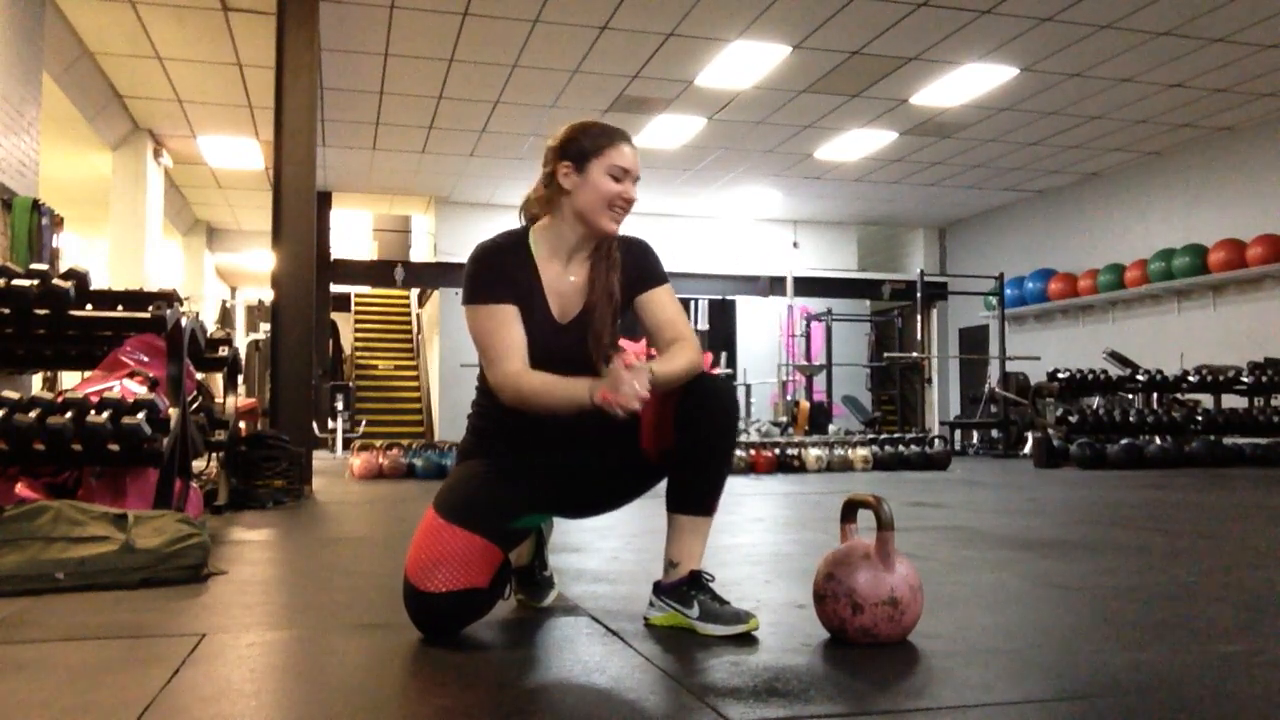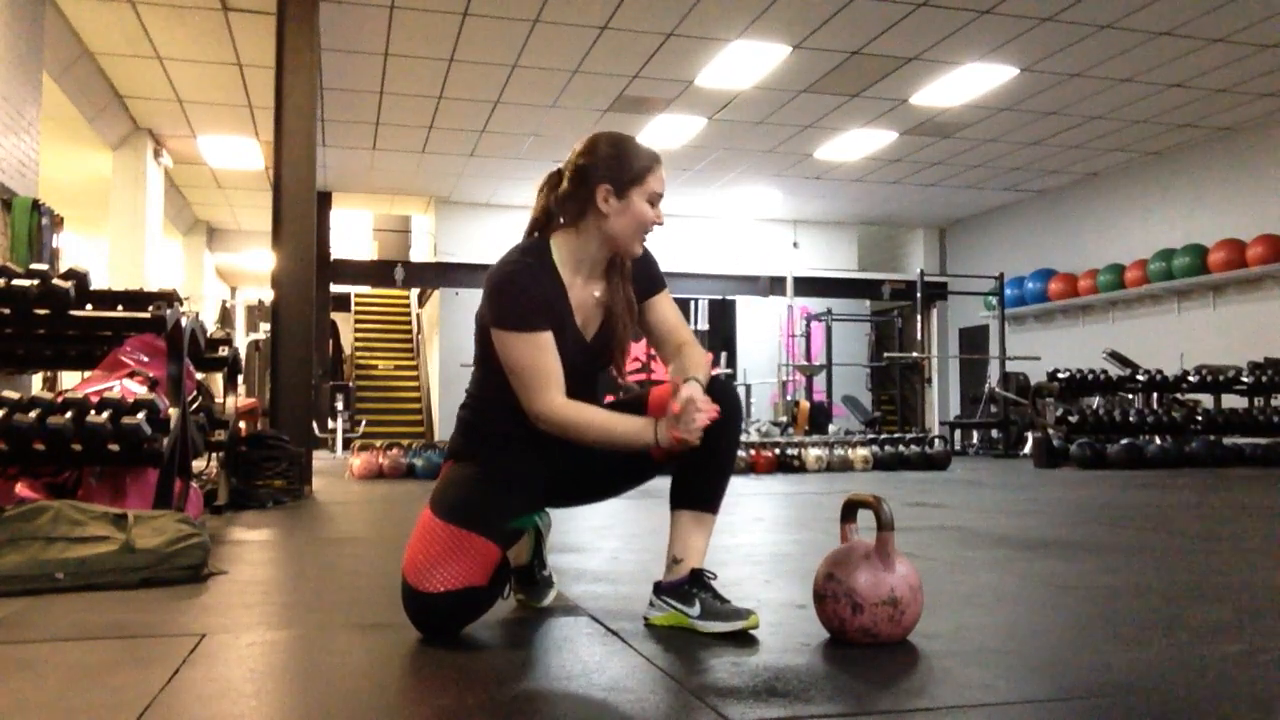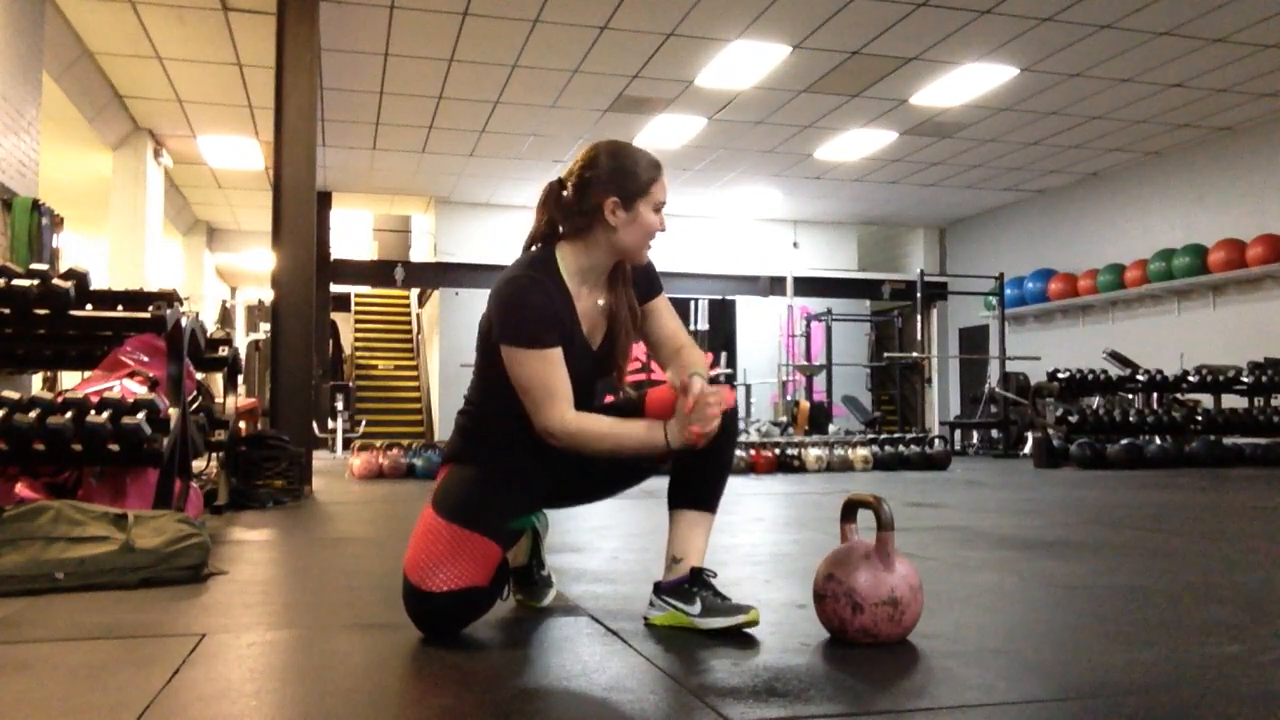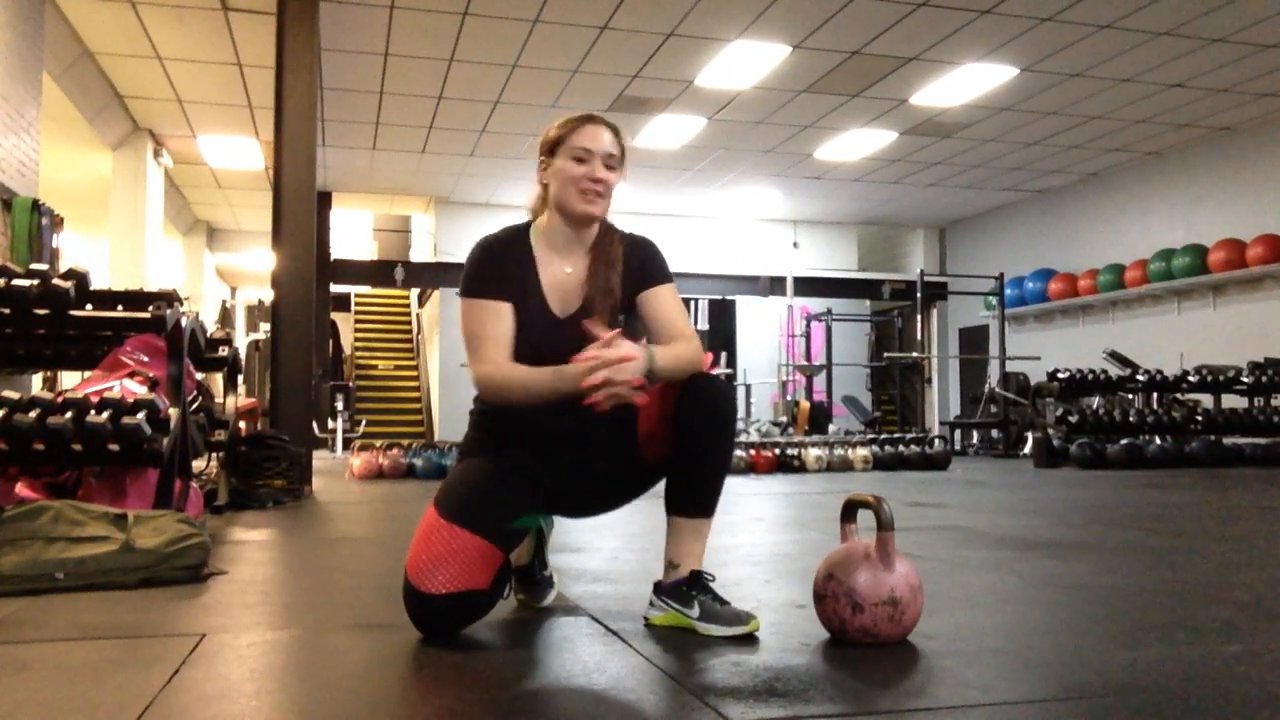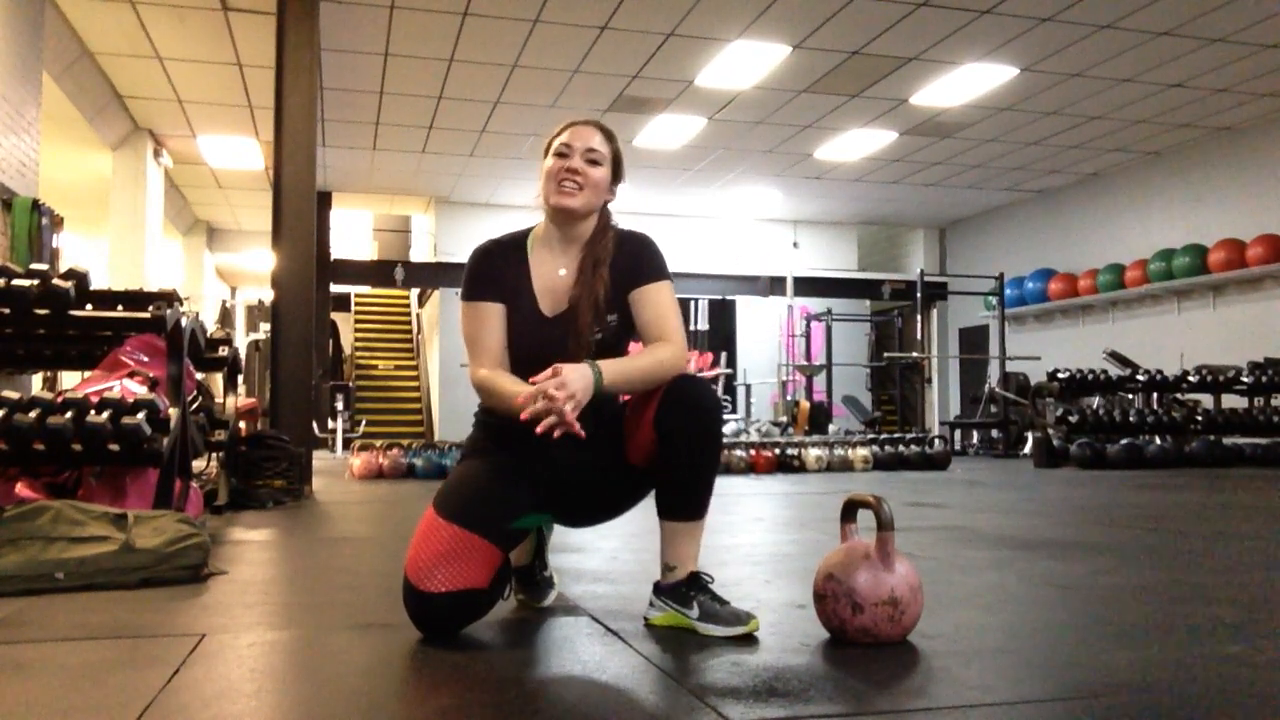
dt=0.4s
person 1, frame 1
left shoulder: (632, 258)
right shoulder: (497, 261)
left elbow: (685, 349)
right elbow: (510, 381)
left wrist: (643, 376)
right wrist: (601, 390)
left hip: (595, 449)
right hip: (508, 455)
left knee: (711, 397)
right knee: (436, 607)
left ankle: (679, 590)
right ankle: (523, 541)
person 1, frame 2
left shoulder: (635, 266)
right shoulder: (519, 278)
left elbow: (684, 348)
right elbow: (547, 408)
left wrist: (690, 387)
right wrist: (661, 431)
left hip: (582, 447)
right hip: (499, 454)
left knee: (716, 401)
right knee: (435, 608)
left ankle: (680, 588)
right ankle: (521, 542)
person 1, frame 3
left shoulder: (634, 273)
right shoulder: (526, 292)
left elbow: (680, 350)
right elbow: (556, 423)
left wrist: (695, 384)
right wrist: (670, 434)
left hip: (579, 447)
right hip: (498, 457)
left knee: (715, 407)
right knee: (437, 607)
left ankle: (679, 587)
right ankle: (520, 542)
person 1, frame 4
left shoulder: (636, 256)
right shoulder: (496, 257)
left elbow: (687, 349)
right elbow: (490, 377)
left wrist: (640, 362)
right wrist: (579, 374)
left hip: (596, 447)
right hip: (510, 453)
left knee: (708, 398)
right knee: (435, 609)
left ankle: (680, 589)
right ankle: (524, 541)
person 1, frame 5
left shoulder: (633, 254)
right shoulder: (494, 261)
left elbow: (672, 352)
right elbow: (486, 374)
left wrist: (591, 376)
right wrist: (537, 399)
left hip: (600, 451)
right hip: (511, 453)
left knee: (694, 400)
right knee: (434, 606)
left ankle: (677, 591)
right ankle: (524, 542)
